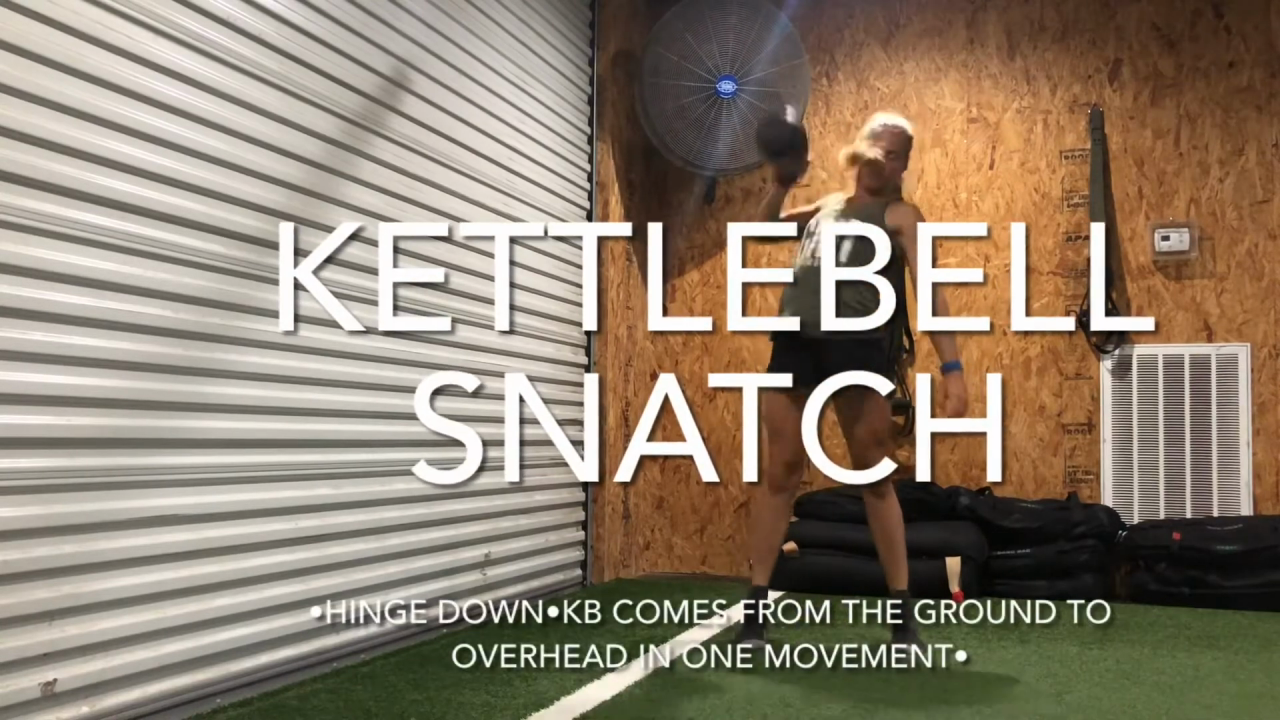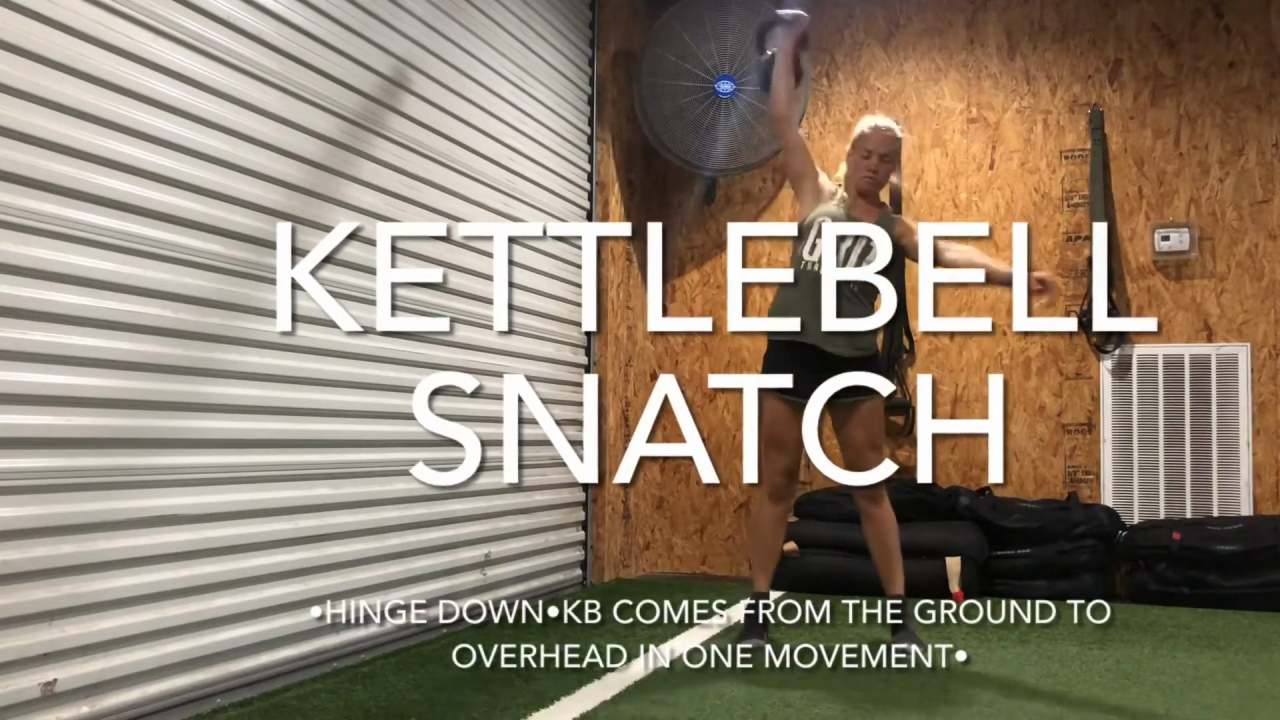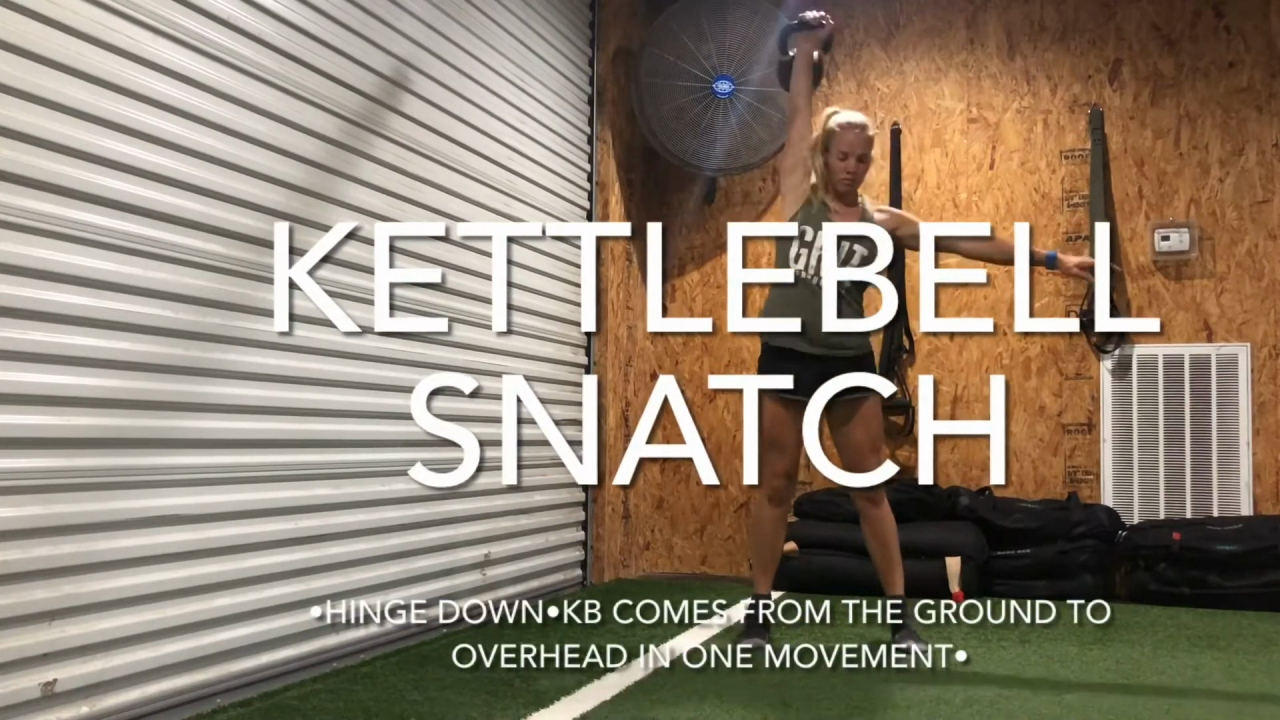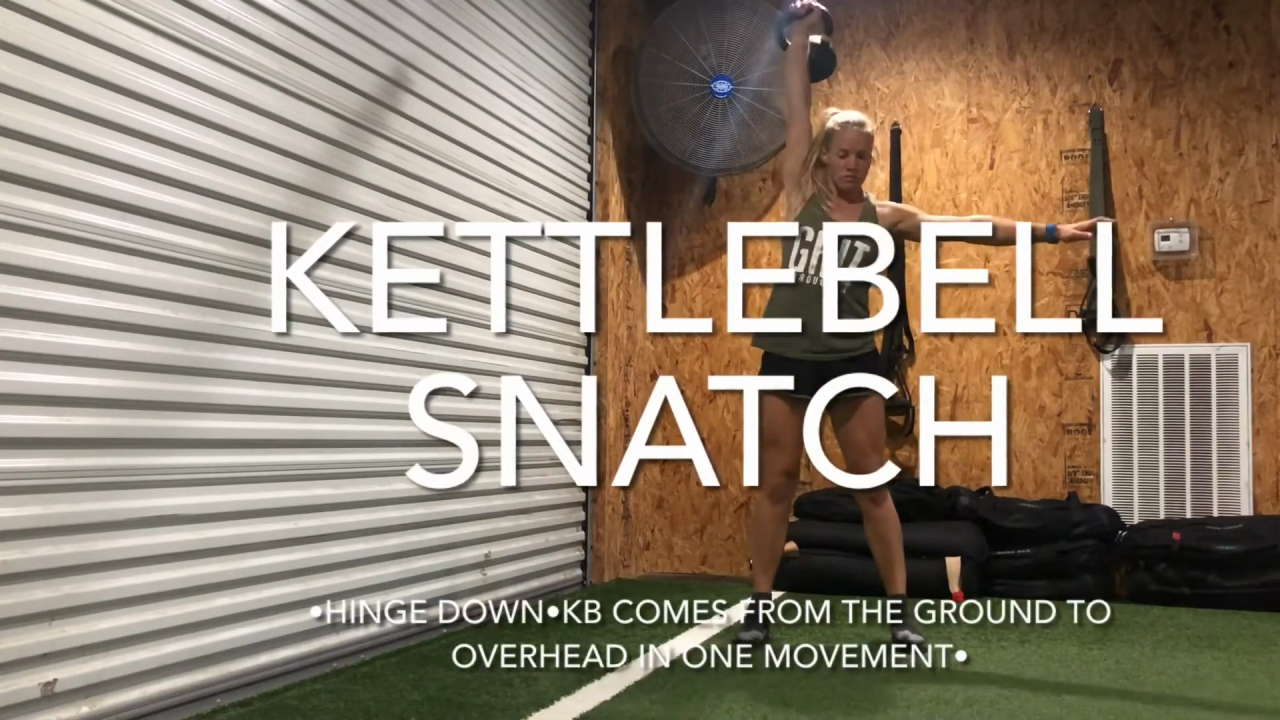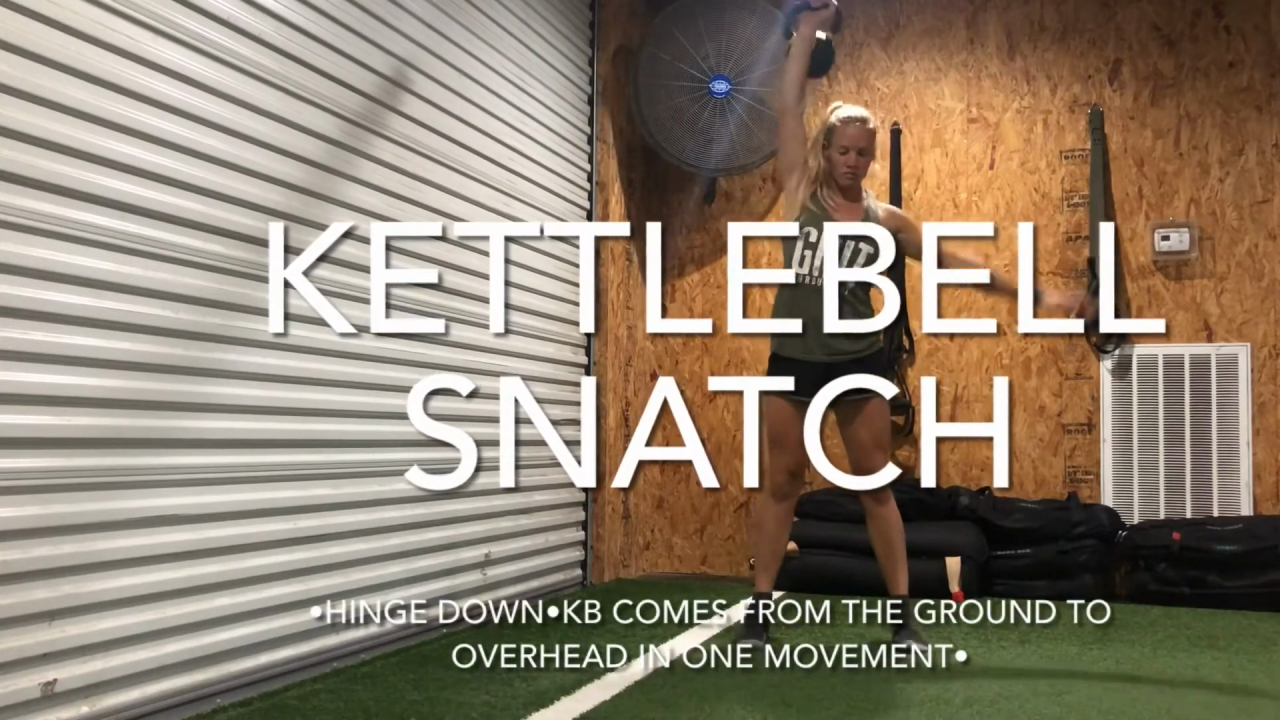
dt=0.3s
person 1, frame 1
left shoulder: (901, 216)
right shoulder: (828, 206)
left elbow: (929, 291)
right elbow: (765, 226)
left wrist: (951, 369)
right wrist: (779, 184)
left hip: (859, 351)
right hip: (794, 346)
left knee: (876, 480)
right knee: (780, 475)
left ankle: (902, 611)
right ankle: (756, 605)
person 1, frame 2
left shoulder: (894, 225)
right shoulder: (815, 192)
left elbow: (950, 252)
right elbow: (781, 116)
left wrist: (1013, 274)
right wrist: (786, 46)
left hip: (855, 360)
right hip: (791, 355)
left knee: (870, 486)
right knee: (776, 483)
left ankle: (898, 611)
right ankle: (758, 608)
person 1, frame 3
left shoulder: (882, 222)
right shoulder: (798, 195)
left elbow: (966, 242)
right elbow: (799, 116)
left wrist: (1049, 259)
right wrist: (806, 50)
left hip: (848, 362)
right hip: (785, 358)
left knee: (869, 488)
right knee: (775, 483)
left ankle: (899, 612)
right ankle: (759, 607)
person 1, frame 4
left shoulder: (885, 217)
right shoulder: (801, 193)
left elbow: (968, 227)
right elbow: (798, 113)
left wrist: (1050, 232)
left hip: (853, 361)
right hip: (787, 359)
left knee: (871, 486)
right knee: (776, 482)
left ankle: (900, 609)
right ankle: (759, 605)
person 1, frame 5
left shoulder: (888, 220)
right shoulder: (801, 191)
left elbow: (961, 262)
right elbow: (786, 110)
left wrist: (1033, 296)
left hip: (860, 361)
right hip: (794, 358)
left knee: (874, 487)
right knee: (780, 483)
left ankle: (902, 613)
right ankle: (760, 607)
